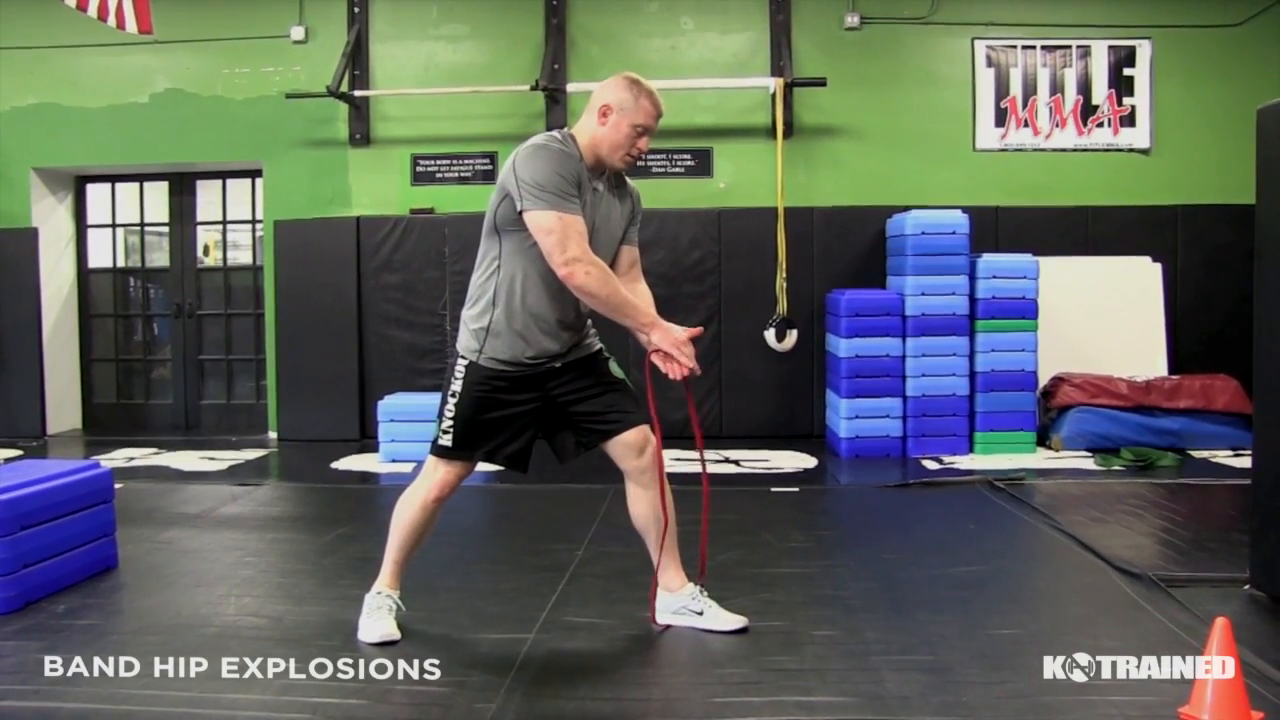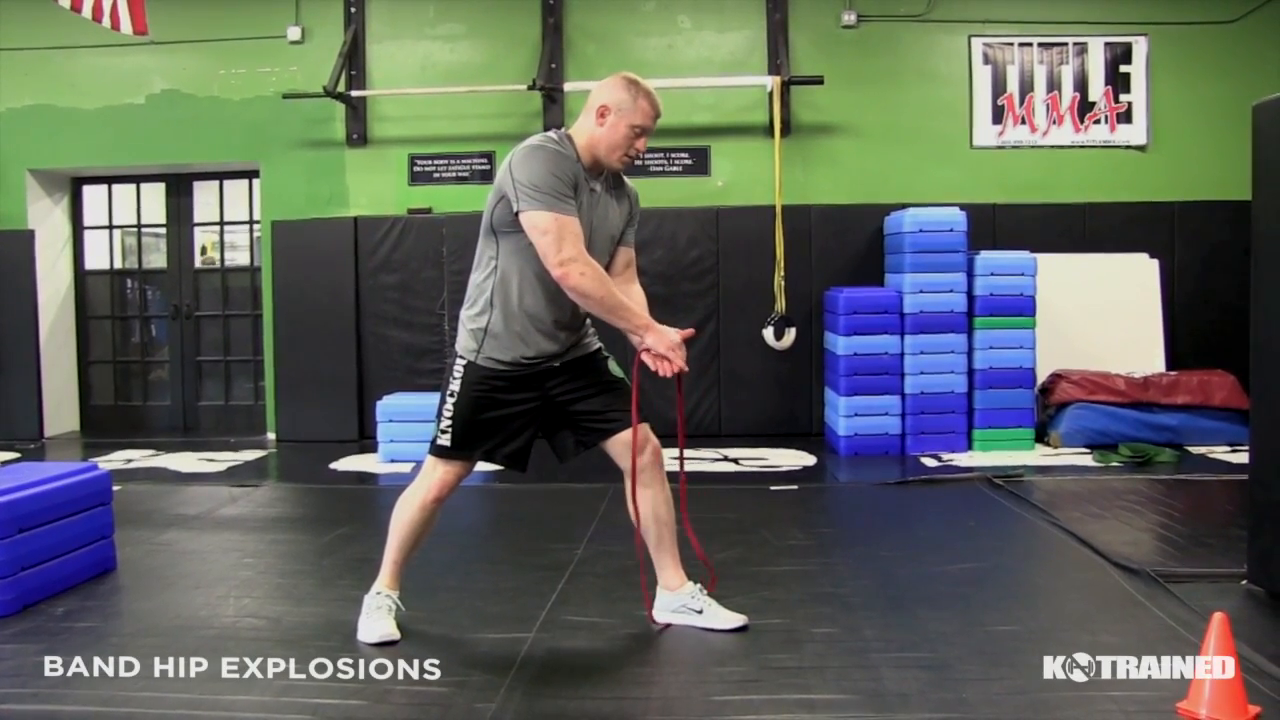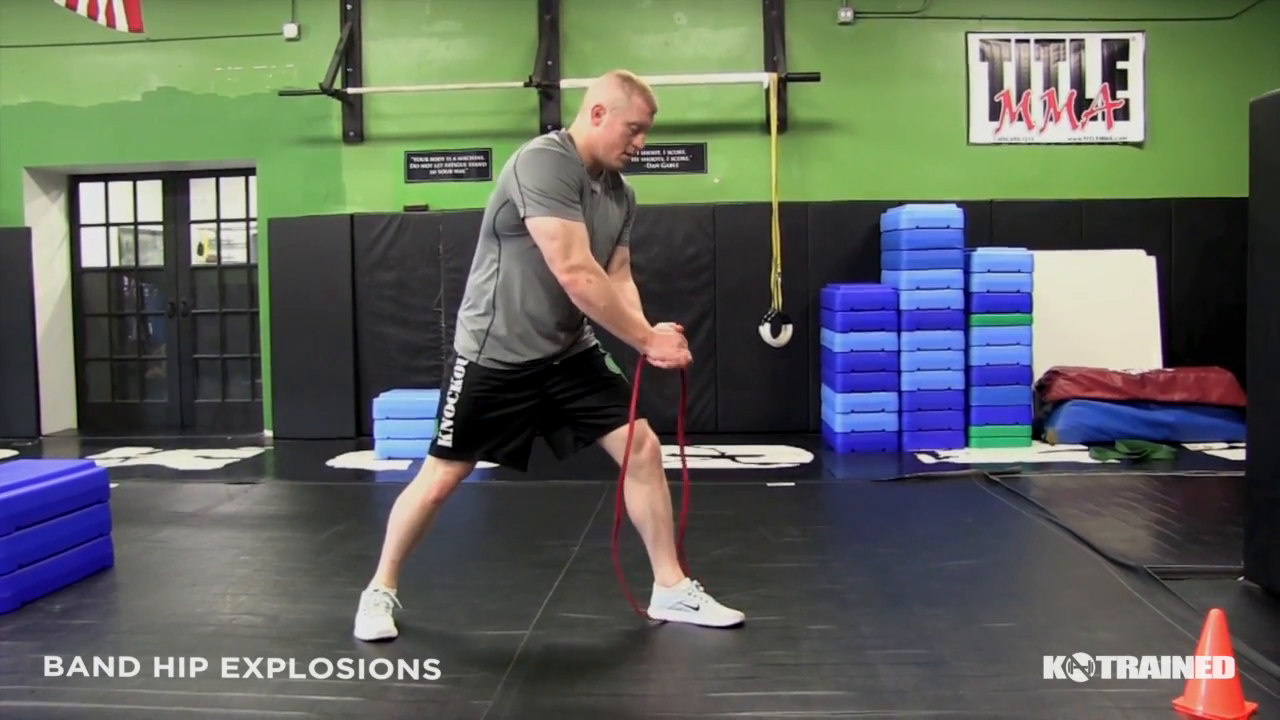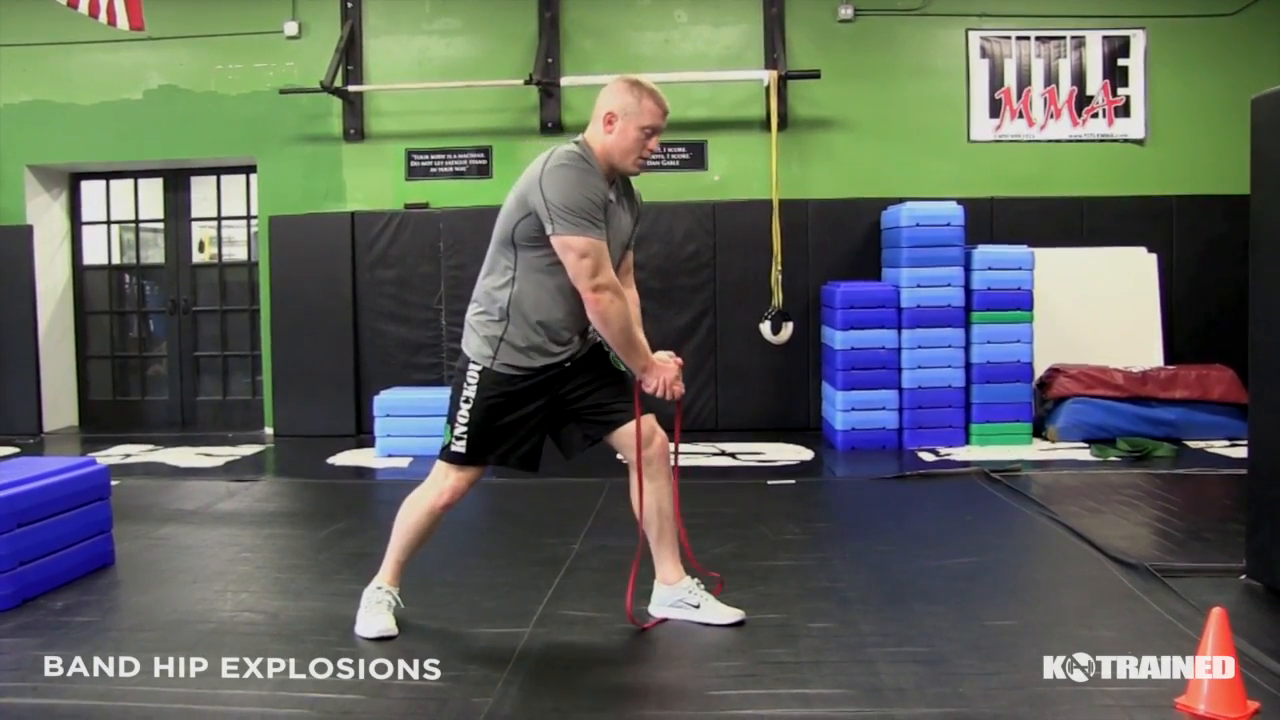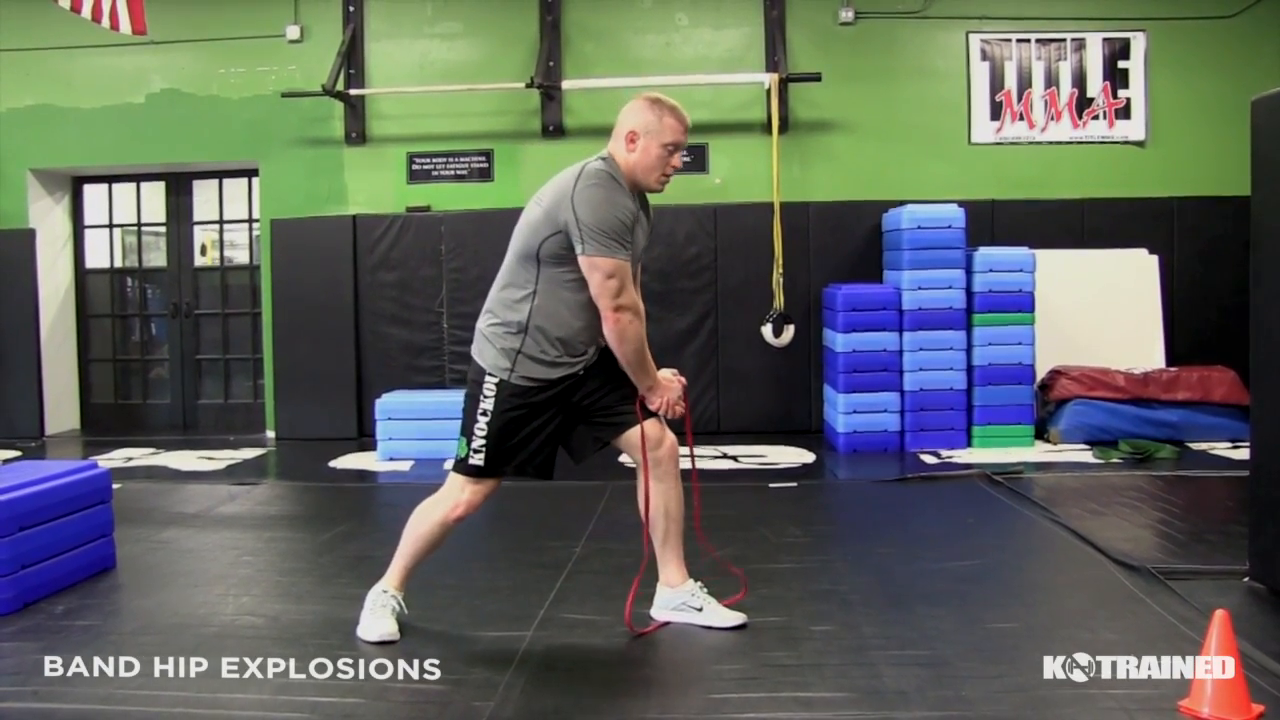
dt=0.5s
person 1, frame 1
left shoulder: (624, 196)
right shoulder: (543, 160)
left elbow: (628, 280)
right elbow: (573, 267)
left wrist: (653, 339)
right wrist: (655, 326)
left hip: (573, 353)
right hip: (498, 356)
left knee: (644, 452)
right knee: (441, 480)
left ankle: (676, 595)
right ankle: (384, 594)
person 1, frame 2
left shoulder: (622, 195)
right shoulder: (540, 160)
left elbow: (622, 281)
right elbow: (568, 268)
left wrist: (645, 340)
right wrist: (648, 329)
left hip: (571, 353)
right hip: (497, 355)
left knee: (644, 452)
right knee: (439, 480)
left ankle: (674, 593)
right ankle: (383, 594)
person 1, frame 3
left shoulder: (618, 193)
right shoulder: (543, 163)
left elbow: (617, 278)
right elbow: (574, 275)
left wrist: (646, 336)
right wrist: (648, 338)
left hip: (567, 351)
right hip: (496, 353)
left knee: (642, 448)
right knee: (439, 480)
left ankle: (671, 590)
right ankle: (380, 591)
person 1, frame 4
left shoulder: (625, 194)
right shoulder: (565, 176)
left elbow: (622, 286)
right elbow: (598, 294)
left wrist: (644, 357)
right wrist: (645, 366)
left hip: (573, 352)
right hip: (505, 356)
left knee: (651, 444)
right knee: (450, 485)
left ankle: (672, 588)
right ankle: (383, 589)
person 1, frame 5
left shoulder: (629, 200)
right shoulder: (596, 194)
left elbow: (628, 305)
right elbow: (617, 313)
left wrist: (648, 377)
right wrist: (650, 383)
left hip: (582, 359)
right hip: (516, 364)
left knee: (660, 448)
right knee: (464, 497)
left ankle: (675, 591)
right ankle: (387, 592)
